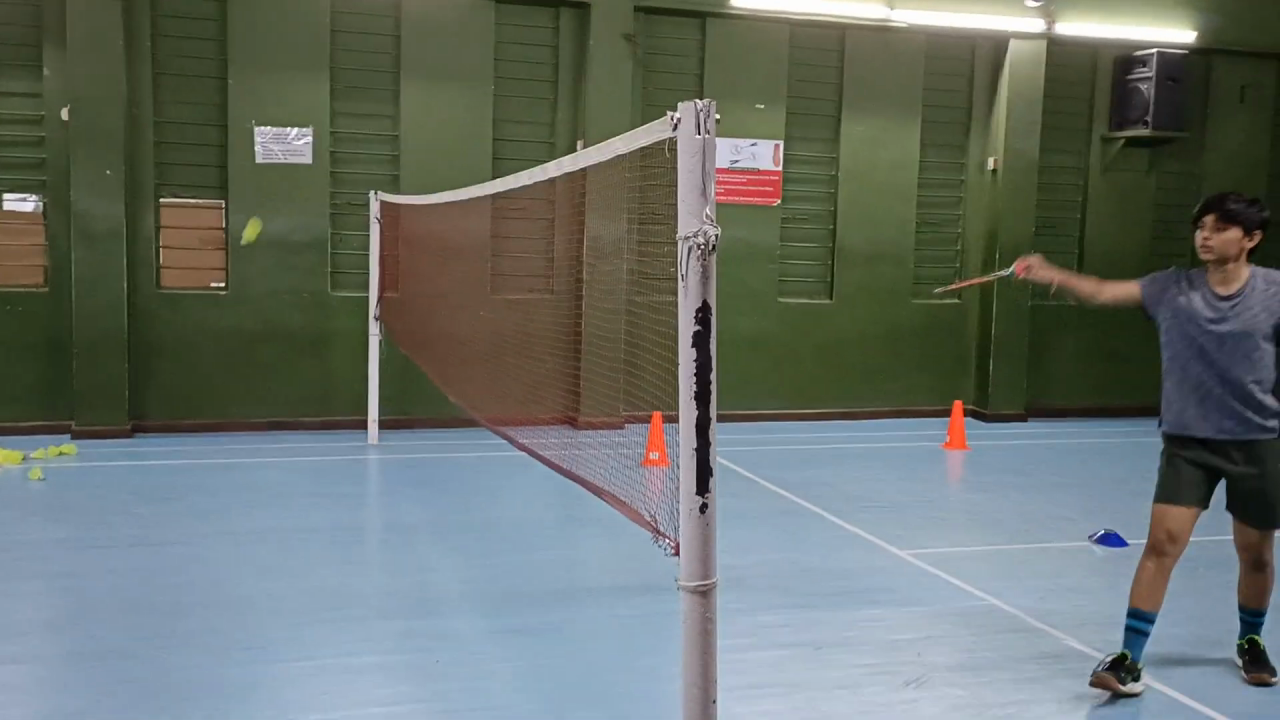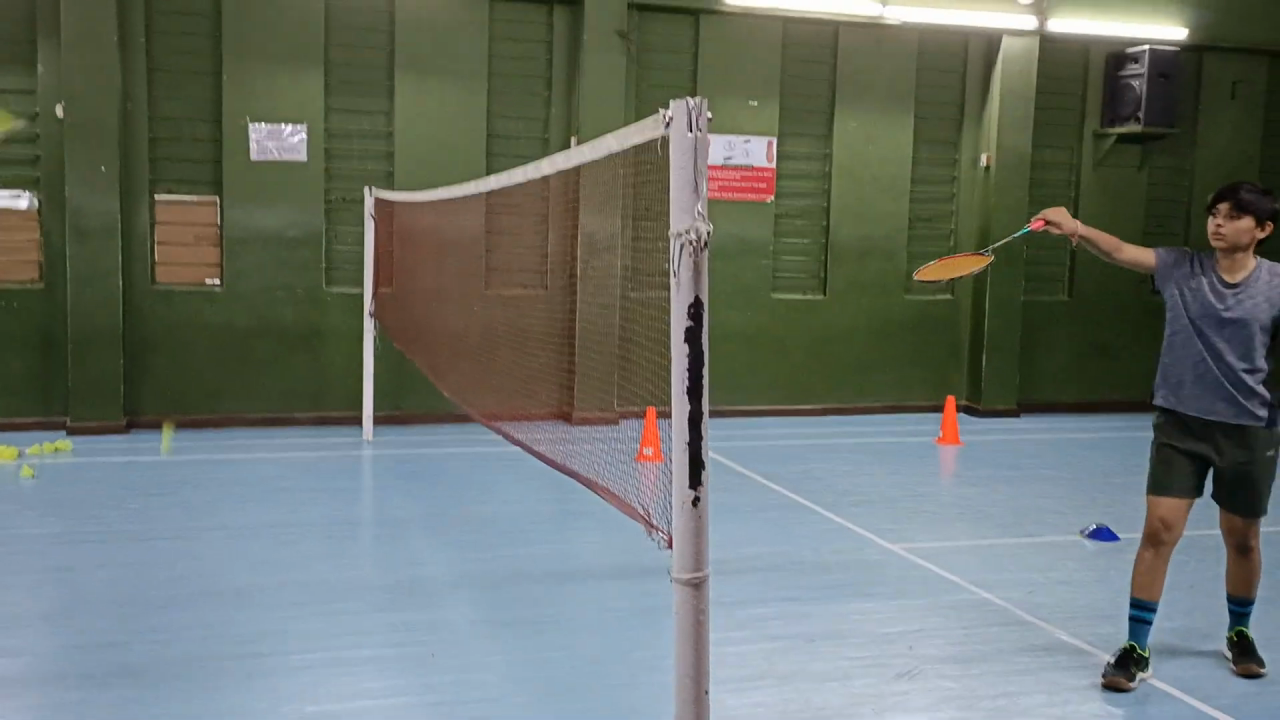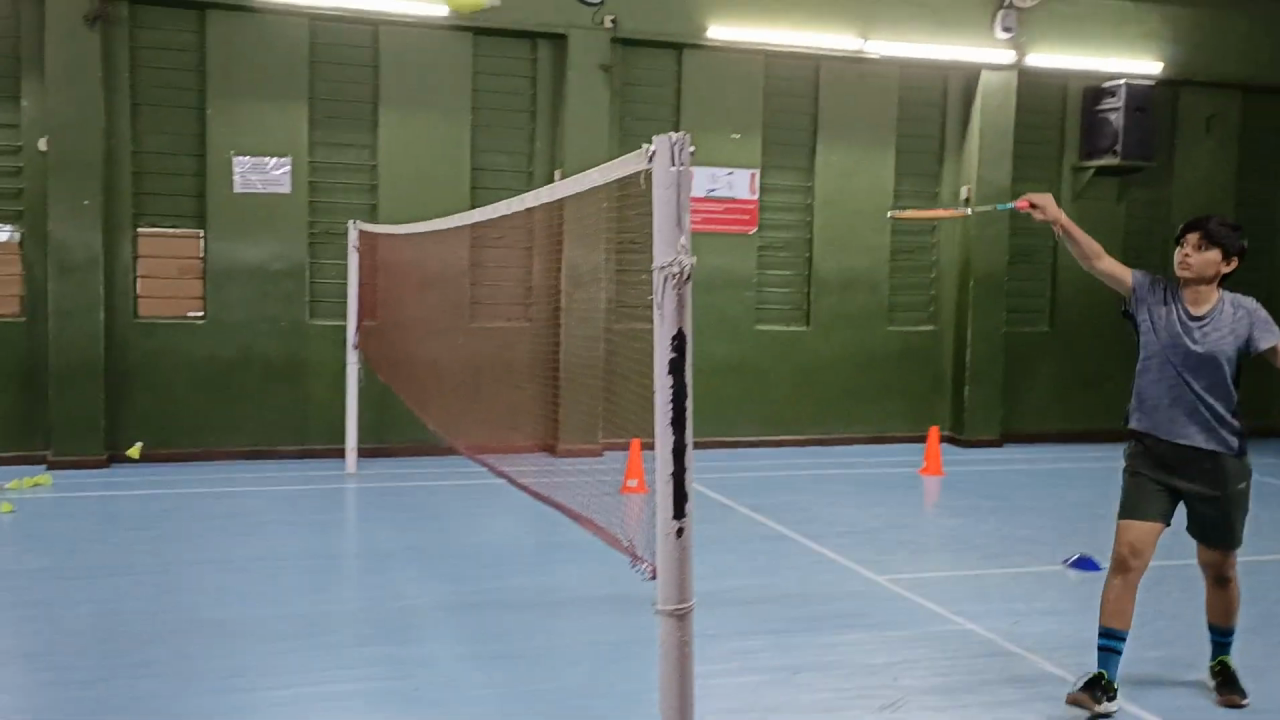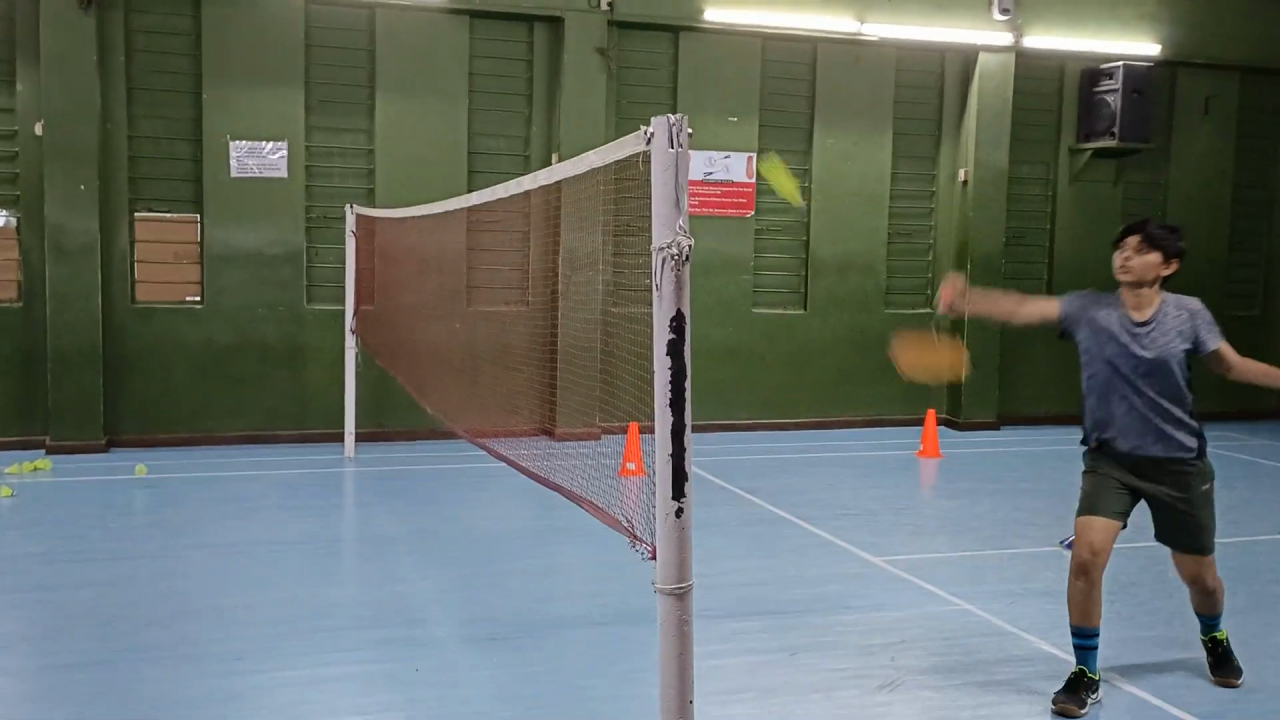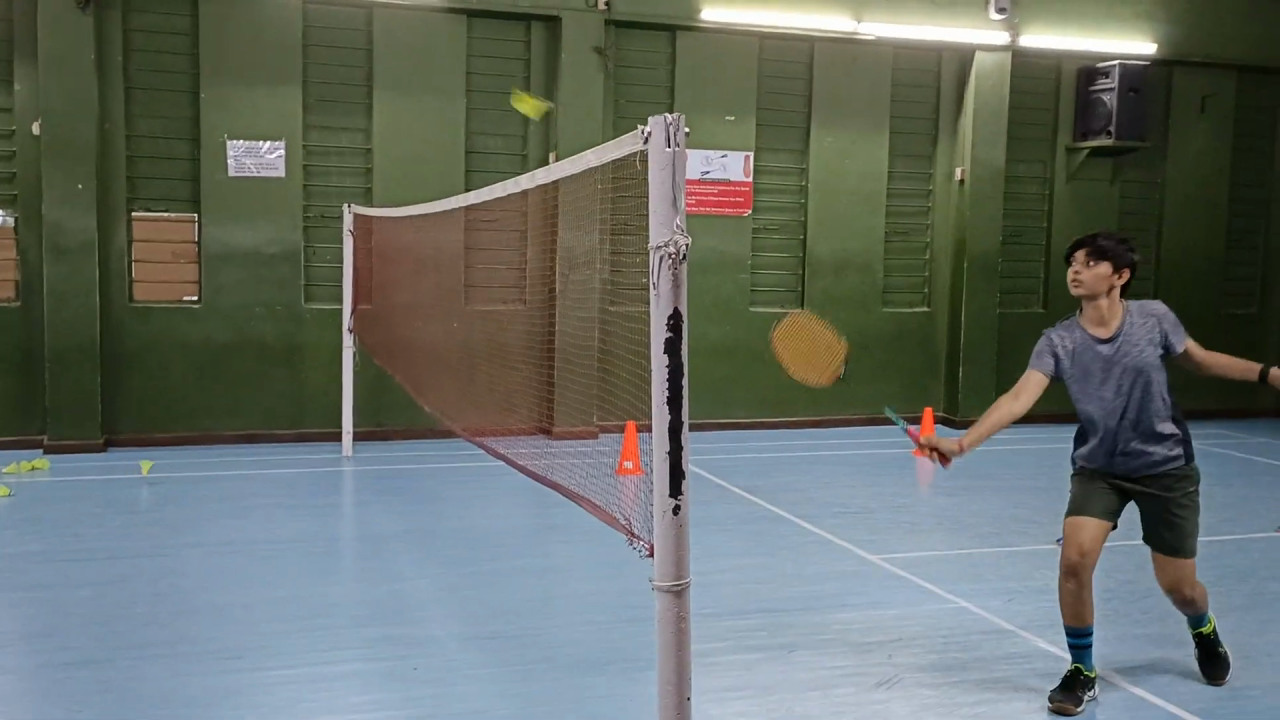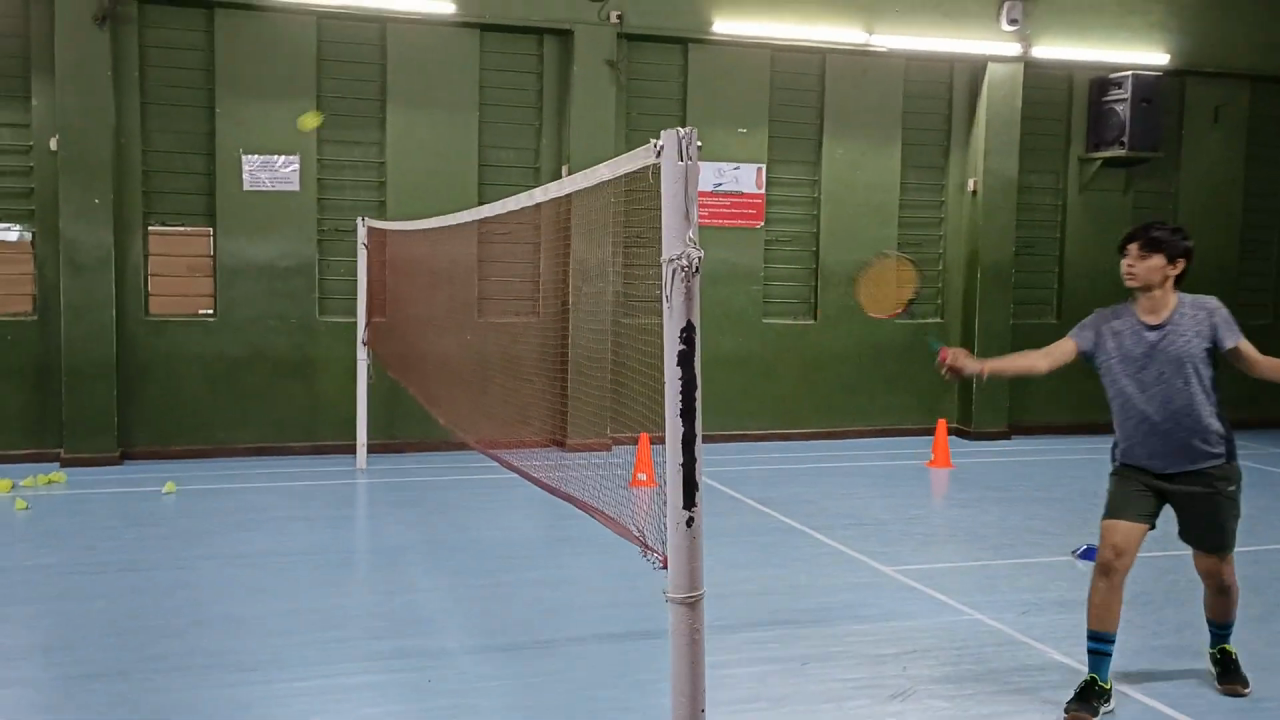
dt=0.3s
person 1, frame 1
right shoulder: (1171, 287)
right elbow: (1105, 291)
right wrist: (1052, 274)
right hip: (1187, 439)
right knee: (1164, 542)
right ankle: (1130, 658)
person 1, frame 2
right shoulder: (1181, 268)
right elbow: (1121, 252)
right wrist: (1074, 227)
right hip: (1180, 423)
right knee: (1158, 533)
left ankle: (1239, 633)
right ankle: (1136, 649)
person 1, frame 3
right shoulder: (1150, 295)
right elbow: (1098, 261)
right wrist: (1058, 219)
left hip: (1218, 459)
right hip: (1152, 453)
left knee: (1219, 571)
right knee: (1126, 558)
left ankle: (1222, 664)
person 1, frame 4
left shoulder: (1189, 314)
right shoulder: (1089, 309)
left elbow: (1233, 365)
right elbow: (1024, 309)
right wrist: (969, 299)
left hip: (1178, 460)
right hip: (1110, 458)
left knee: (1200, 576)
right knee: (1086, 557)
left ankle: (1214, 640)
right ankle: (1085, 674)
person 1, frame 5
left shoulder: (1155, 319)
right shoulder: (1058, 340)
left elbow: (1204, 362)
right elbow: (1021, 399)
right wrist: (962, 441)
left hip: (1166, 466)
right hip: (1099, 468)
left knee: (1179, 583)
right knee: (1075, 560)
left ankle: (1204, 632)
right ankle: (1082, 672)
person 1, frame 6
left shoulder: (1206, 313)
right shoulder: (1103, 325)
right elbow: (1044, 359)
right wrist: (979, 367)
left hip: (1207, 465)
right hip: (1136, 467)
left knee: (1218, 575)
right knee: (1110, 560)
left ankle: (1222, 652)
